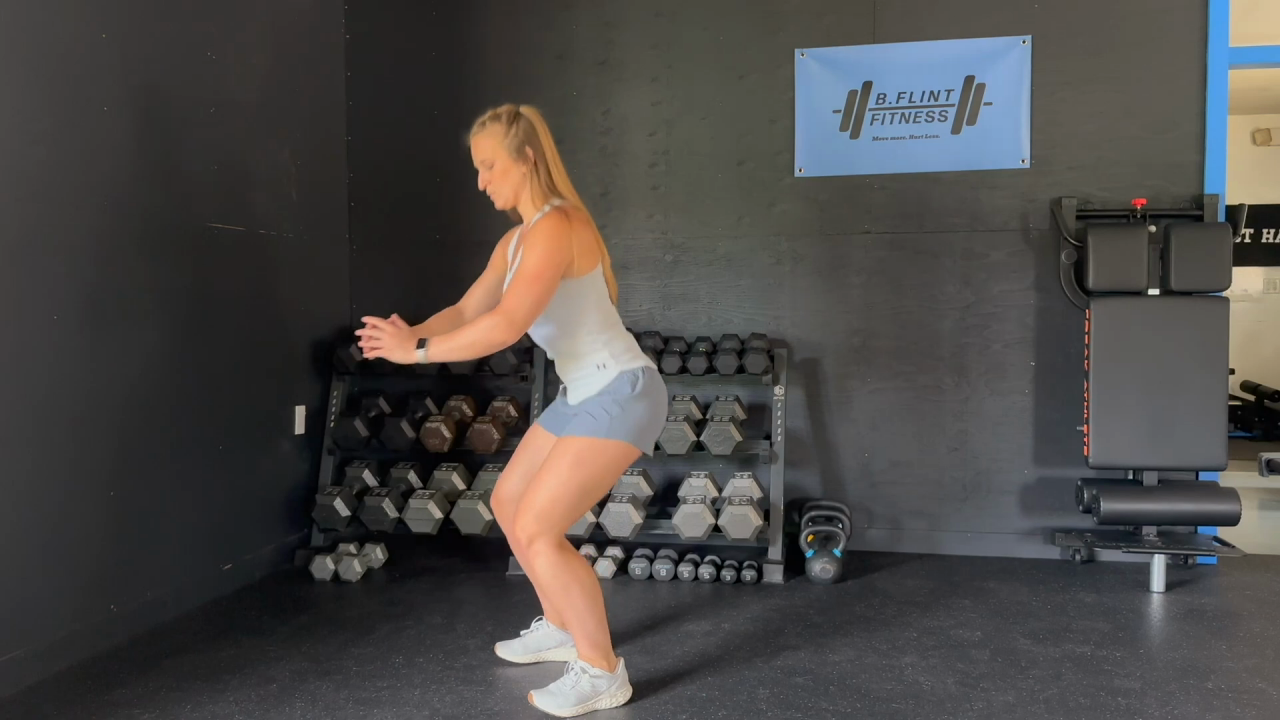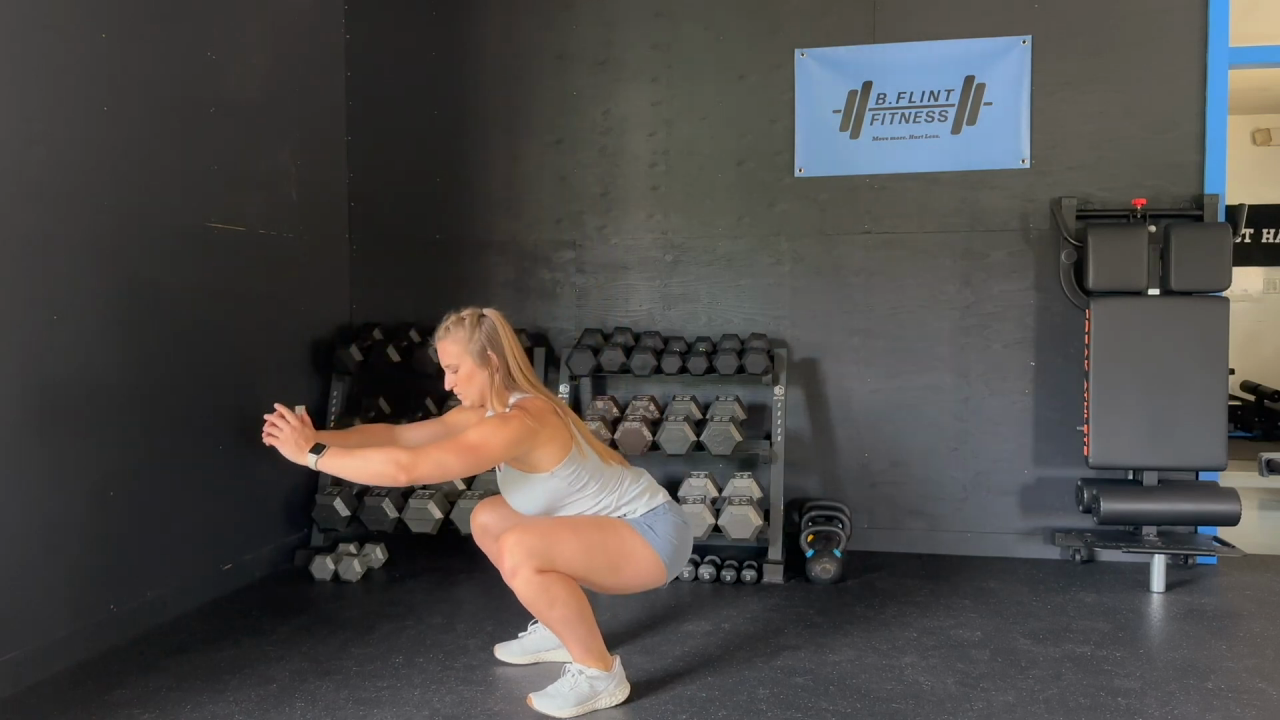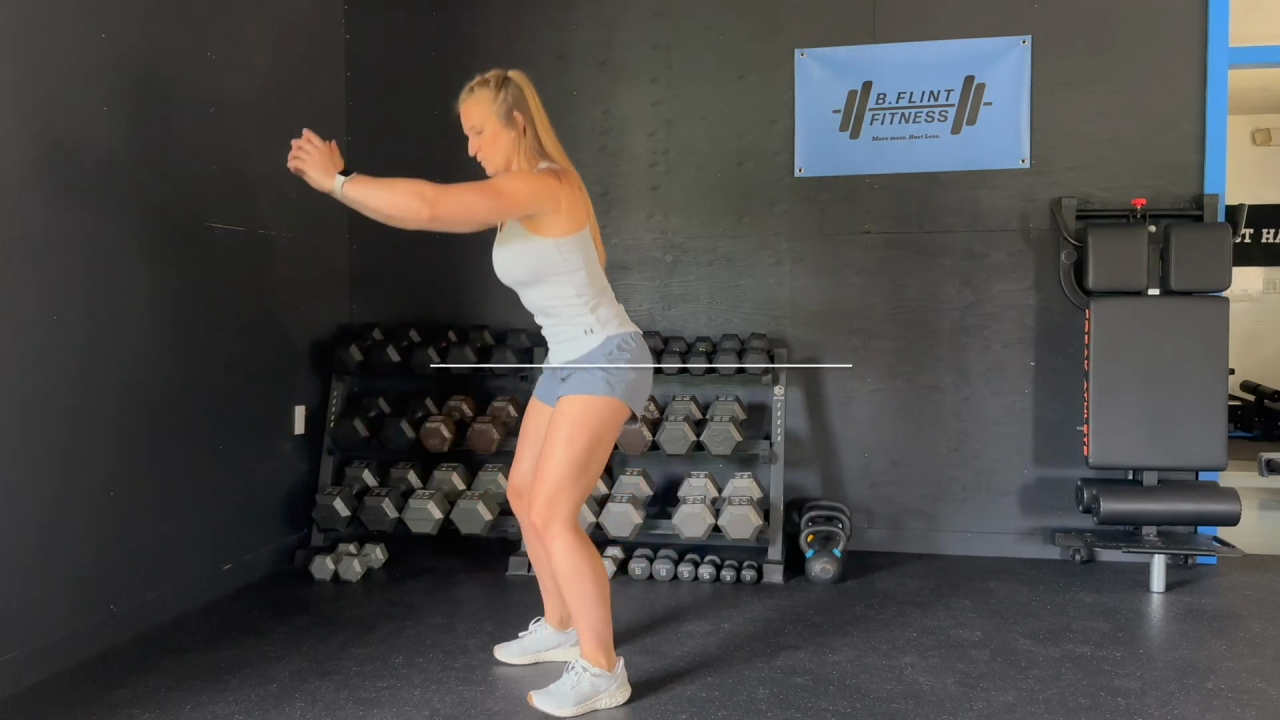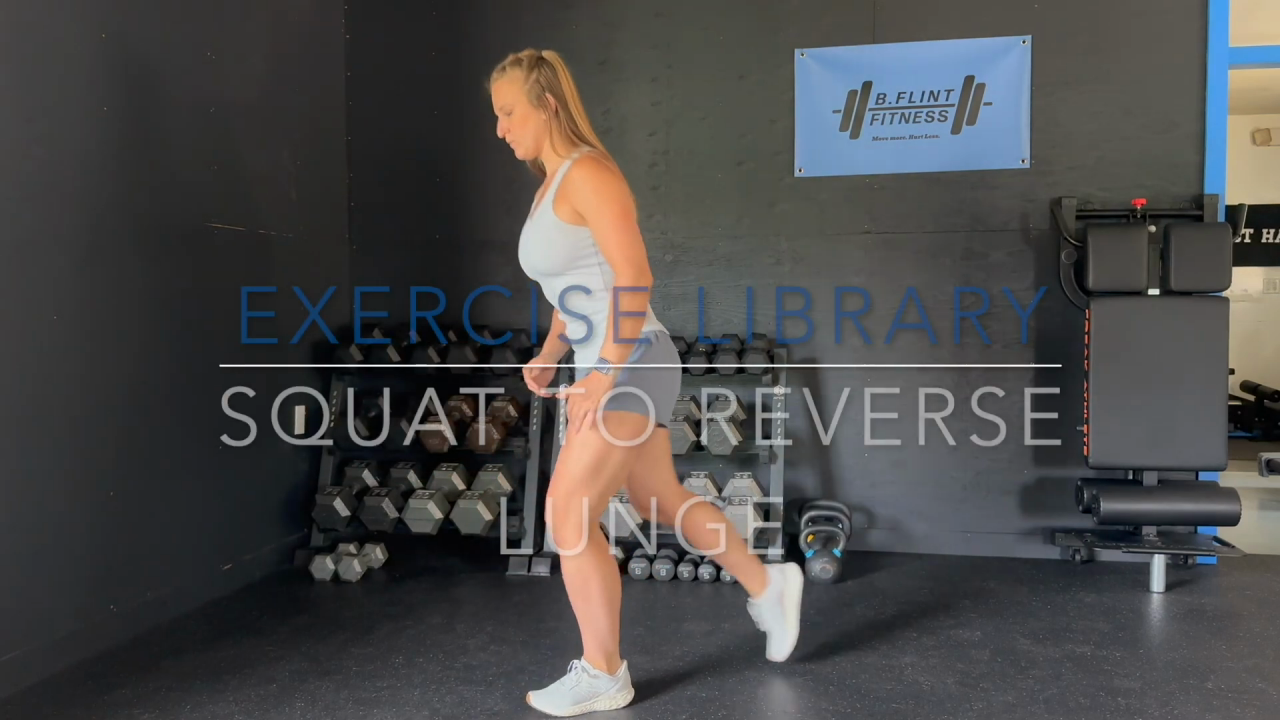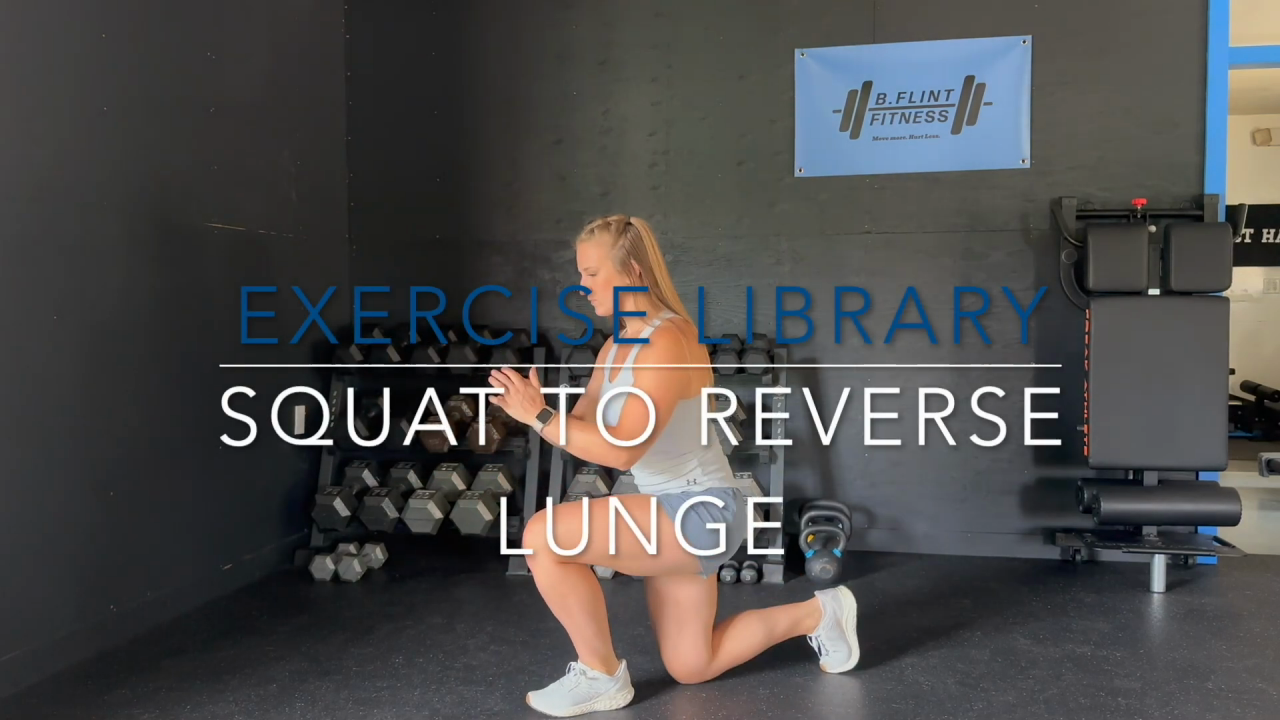
dt=0.7s
person 1, frame 1
left shoulder: (556, 226)
right shoulder: (517, 240)
left elbow: (507, 324)
right elbow: (468, 309)
left wrist: (421, 349)
right wrist: (411, 333)
left hip: (622, 395)
right hip: (589, 394)
left knee: (534, 530)
right knee: (508, 504)
right ankle: (561, 628)
person 1, frame 2
left shoulder: (518, 423)
right shoulder: (488, 413)
left elbow: (408, 468)
right elbow: (399, 435)
left wrist: (313, 455)
right wrist: (321, 436)
left hip: (652, 535)
right hip: (622, 519)
left knee: (517, 549)
right knee: (487, 521)
left ankle: (598, 672)
right ankle: (560, 627)
person 1, frame 3
left shoulder: (543, 186)
right shoulder: (518, 193)
left elbow: (429, 204)
right elbow: (426, 215)
left wrist: (342, 181)
right wrist: (342, 182)
left hip: (603, 360)
right hip: (568, 362)
left knee: (552, 515)
right knee: (524, 495)
right ankle: (561, 628)
person 1, frame 4
left shoulder: (588, 172)
right shoulder: (552, 186)
left elbow: (635, 279)
left wrist: (603, 376)
right wrist: (549, 356)
left hip: (630, 367)
right hip: (611, 367)
left knee: (567, 518)
right knee: (661, 503)
right ankle: (768, 585)
person 1, frame 5
left shoulder: (668, 344)
right shoulder: (617, 346)
left elbow: (624, 449)
right elbow: (584, 428)
left wrist: (539, 417)
right wrist: (536, 406)
left hip: (699, 513)
right hip: (678, 510)
left knee: (544, 534)
right knee: (691, 667)
left ankle: (600, 675)
right ankle: (820, 614)
